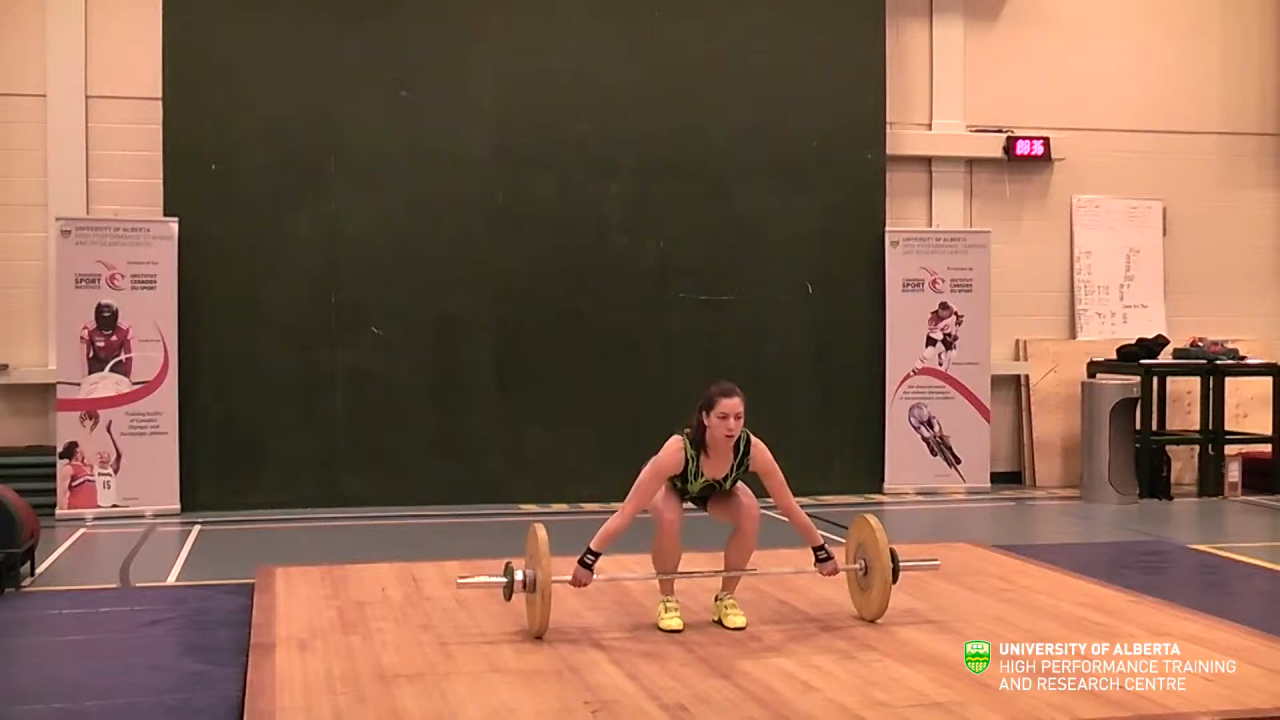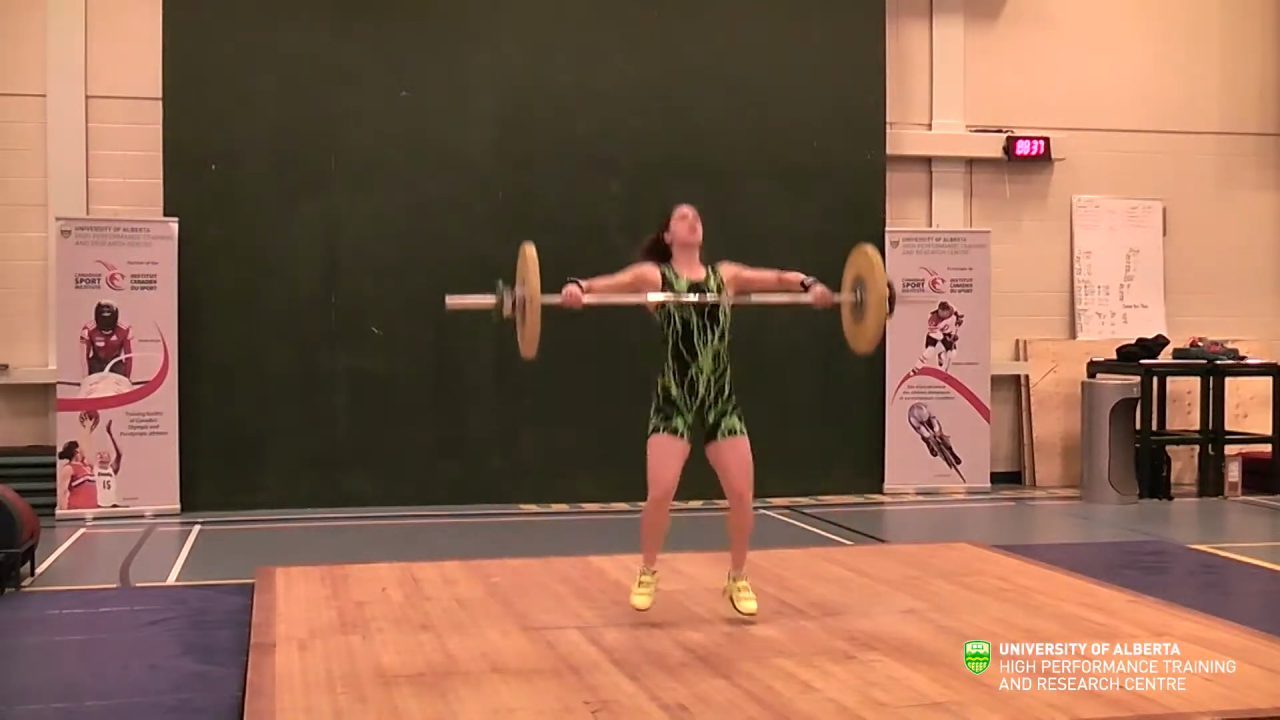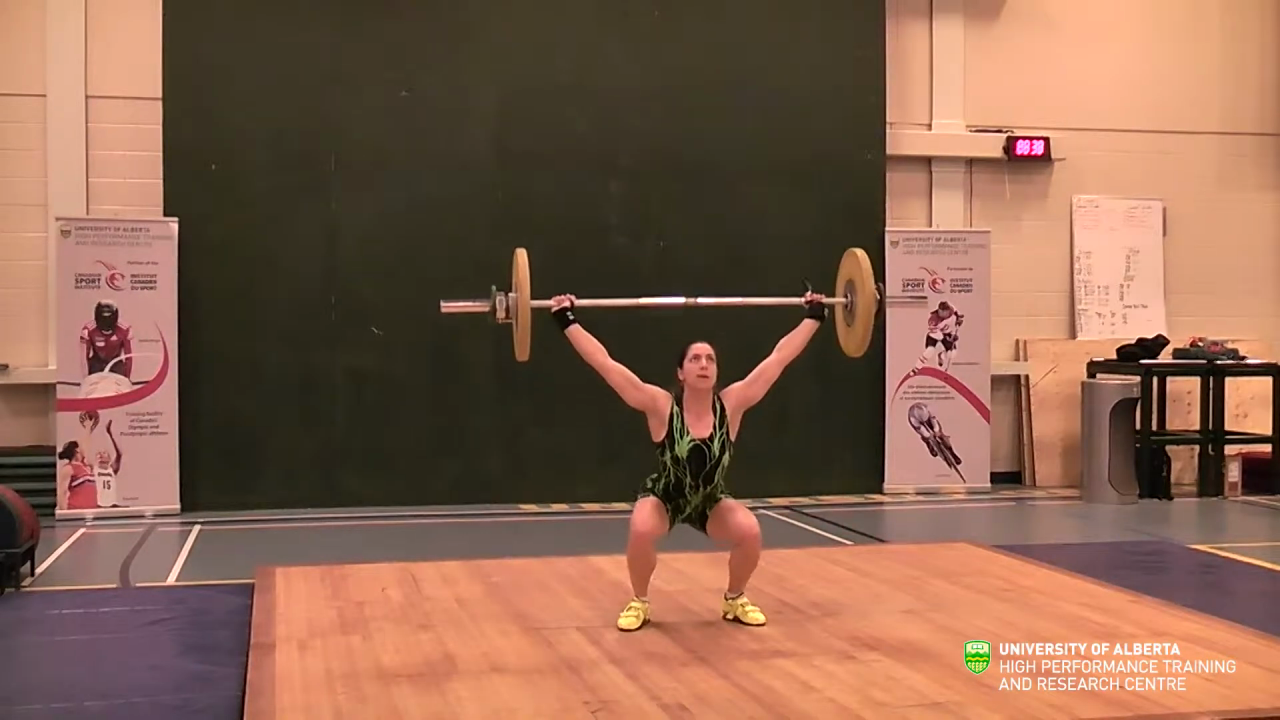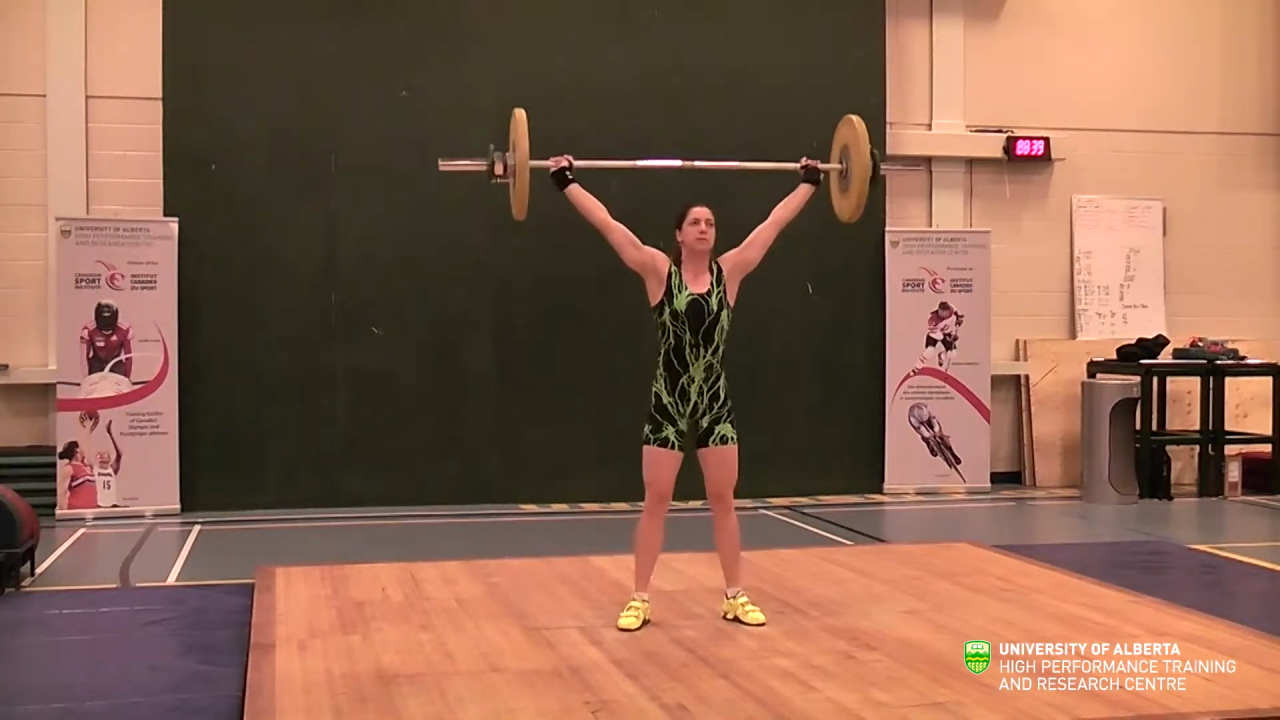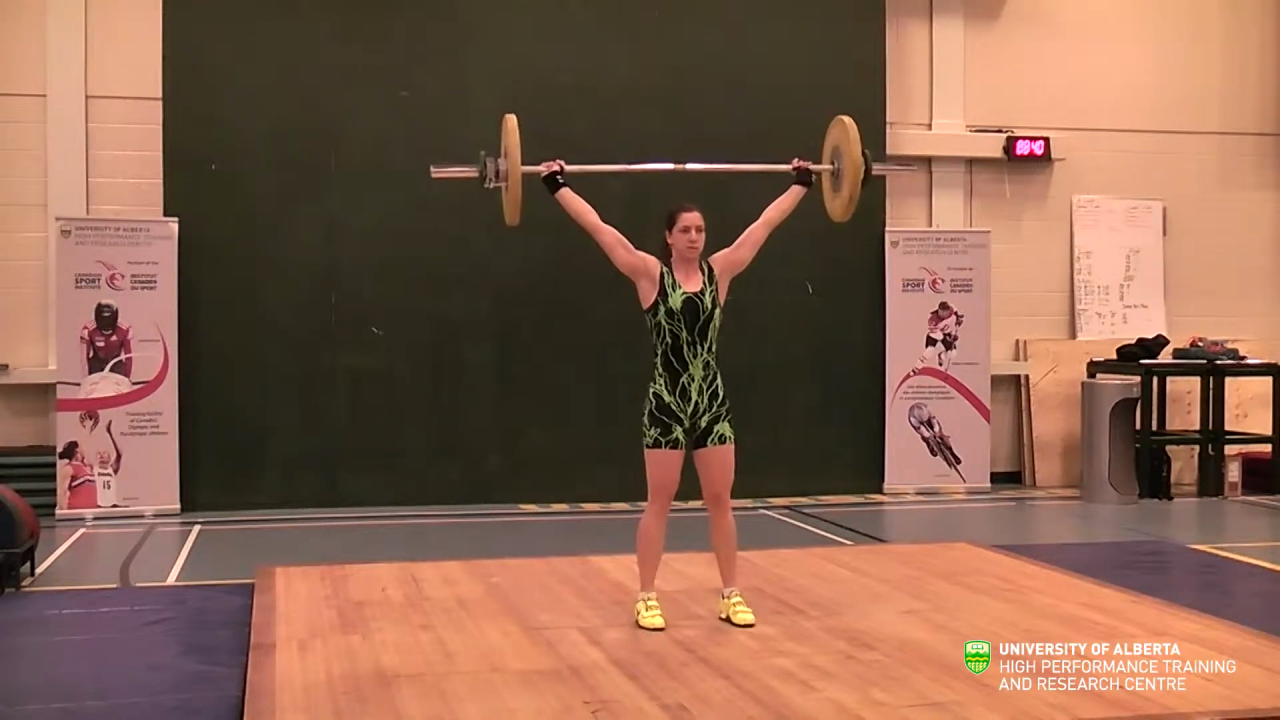
dt=1s
person 1, frame 1
left shoulder: (754, 450)
right shoulder: (678, 450)
left elbow: (791, 508)
right elbow: (627, 511)
left wrist: (822, 553)
right wrist: (587, 560)
left hip: (717, 490)
right hip: (672, 484)
left knee: (750, 514)
right knee: (669, 519)
left ankle: (726, 598)
right ankle: (668, 600)
person 1, frame 2
left shoulder: (724, 274)
right shoulder: (653, 275)
left elbow: (783, 281)
right elbow: (593, 288)
left wrist: (810, 286)
right wrist: (575, 290)
left hip: (720, 400)
right hip: (674, 399)
left knee: (742, 495)
right knee: (661, 495)
left ankle: (737, 579)
right ankle: (646, 574)
person 1, frame 3
left shoulder: (731, 404)
right shoulder: (661, 407)
left elbow: (780, 357)
right elbow: (605, 362)
left wrist: (813, 317)
right wrist: (567, 320)
left hip: (710, 499)
right hip: (664, 496)
left knee: (750, 531)
right knee: (641, 531)
left ankle: (735, 599)
right ankle: (639, 602)
person 1, frame 4
left shoulder: (729, 270)
right shoulder: (659, 270)
left elbow: (775, 223)
right elbow: (607, 224)
left wrist: (809, 183)
right wrist: (565, 181)
left hip: (715, 400)
right hip: (668, 400)
left knee: (723, 501)
right knee: (656, 502)
left ankle: (735, 597)
right ankle: (638, 599)
person 1, frame 5
left shoulder: (719, 271)
right shoulder: (650, 274)
left elbow: (766, 223)
right elbow: (598, 227)
left wrist: (801, 183)
right wrist: (557, 184)
left hip: (712, 400)
right hip: (667, 400)
left knee: (720, 501)
right knee: (659, 502)
left ankle: (731, 596)
right ankle: (646, 599)
